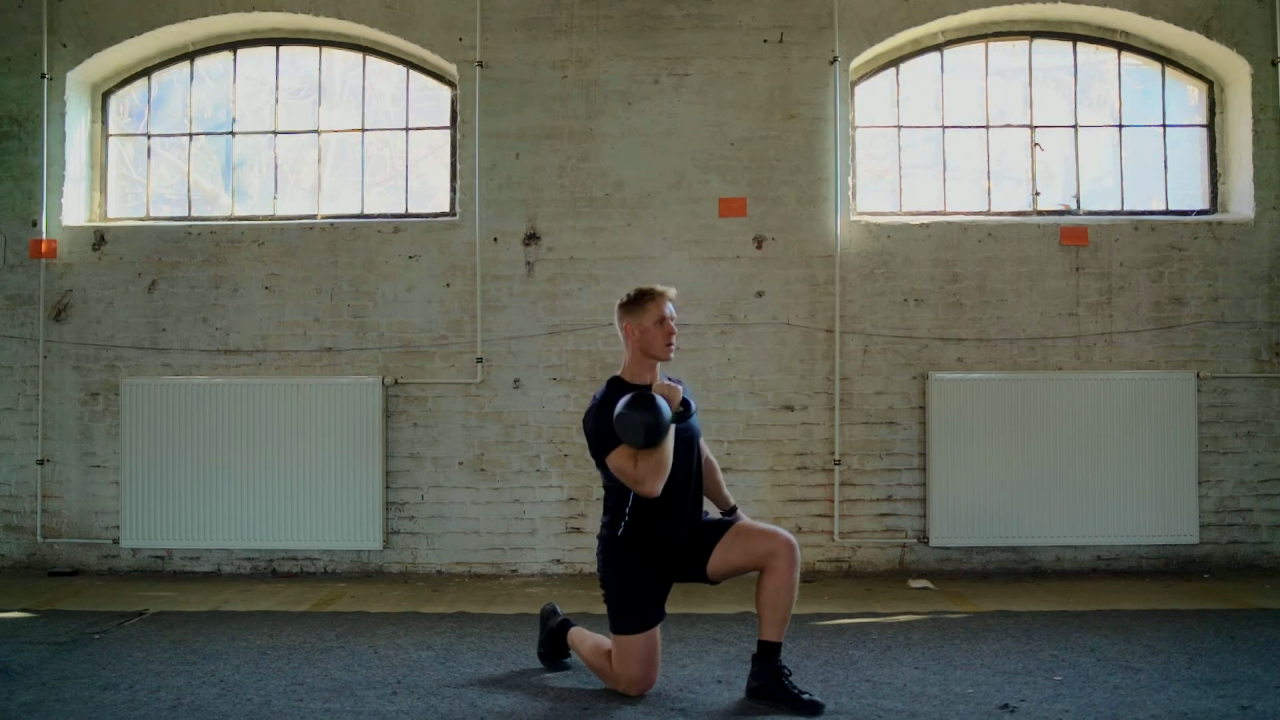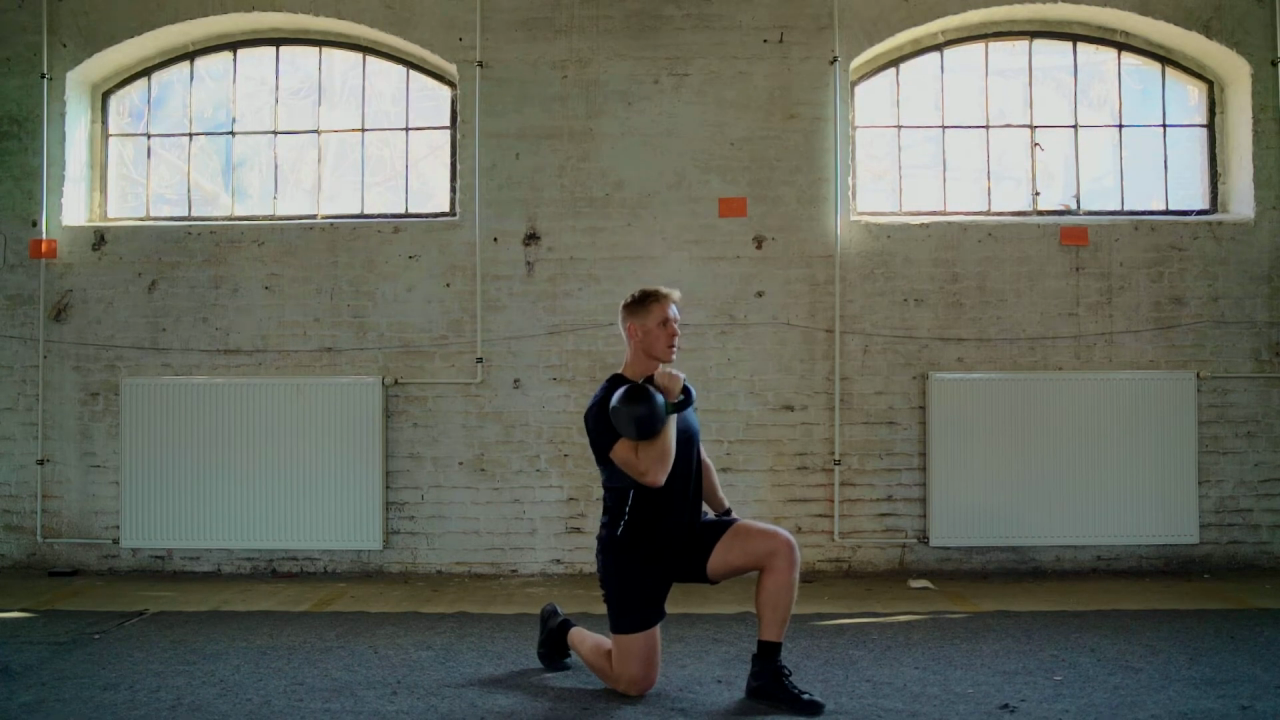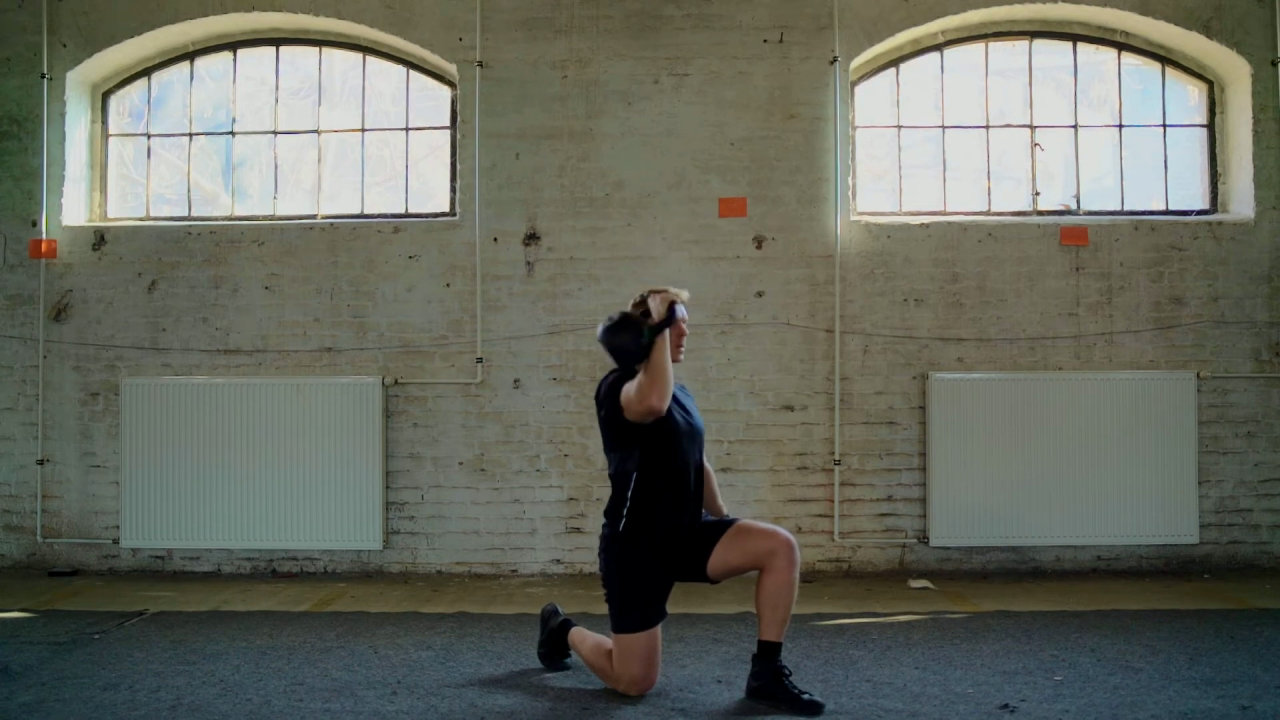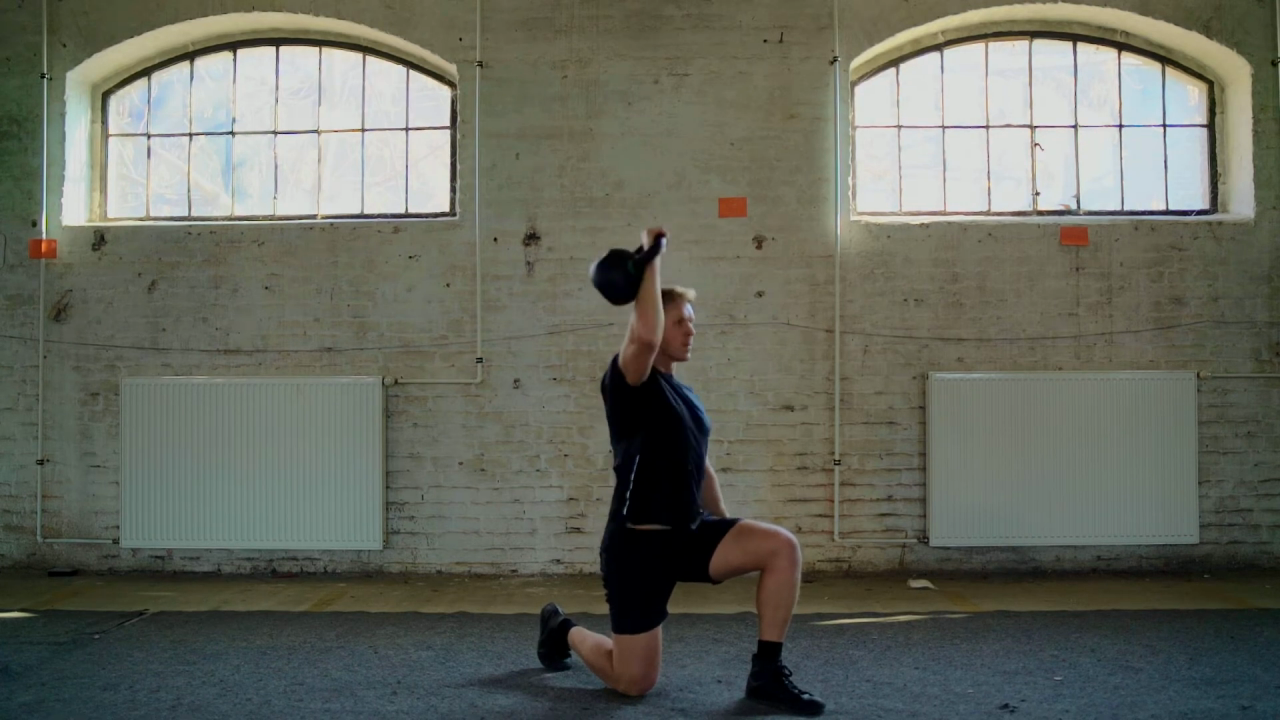
dt=0.3s
person 1, frame 1
left shoulder: (675, 390)
right shoulder: (606, 410)
left elbow: (701, 458)
right elbow: (649, 482)
left wrist: (732, 513)
right wrist: (665, 412)
left hip: (686, 534)
right hip: (634, 550)
left knee: (781, 548)
right knee: (634, 683)
left ankle: (766, 673)
right ankle: (563, 631)
person 1, frame 2
left shoulder: (673, 389)
right shoulder: (609, 406)
right elbow: (653, 473)
left wrist: (726, 514)
right wrist: (666, 404)
left hip: (685, 534)
right hip: (633, 550)
left knee: (780, 547)
right knee: (635, 682)
left ankle: (766, 673)
right ankle: (563, 631)
person 1, frame 3
left shoulder: (682, 394)
right shoulder: (617, 387)
right elbow: (653, 401)
left wrist: (725, 524)
right wrist: (656, 325)
left hip: (686, 532)
right hip: (635, 547)
left knee: (779, 546)
right knee: (634, 682)
left ankle: (766, 674)
right ankle: (563, 631)
person 1, frame 4
left shoulder: (685, 395)
right shoulder: (626, 381)
right elbow: (645, 337)
left wrist: (727, 536)
right wrist: (650, 260)
left hip: (688, 533)
right hip: (638, 547)
left knee: (782, 547)
left ankle: (766, 672)
right ankle: (563, 630)
